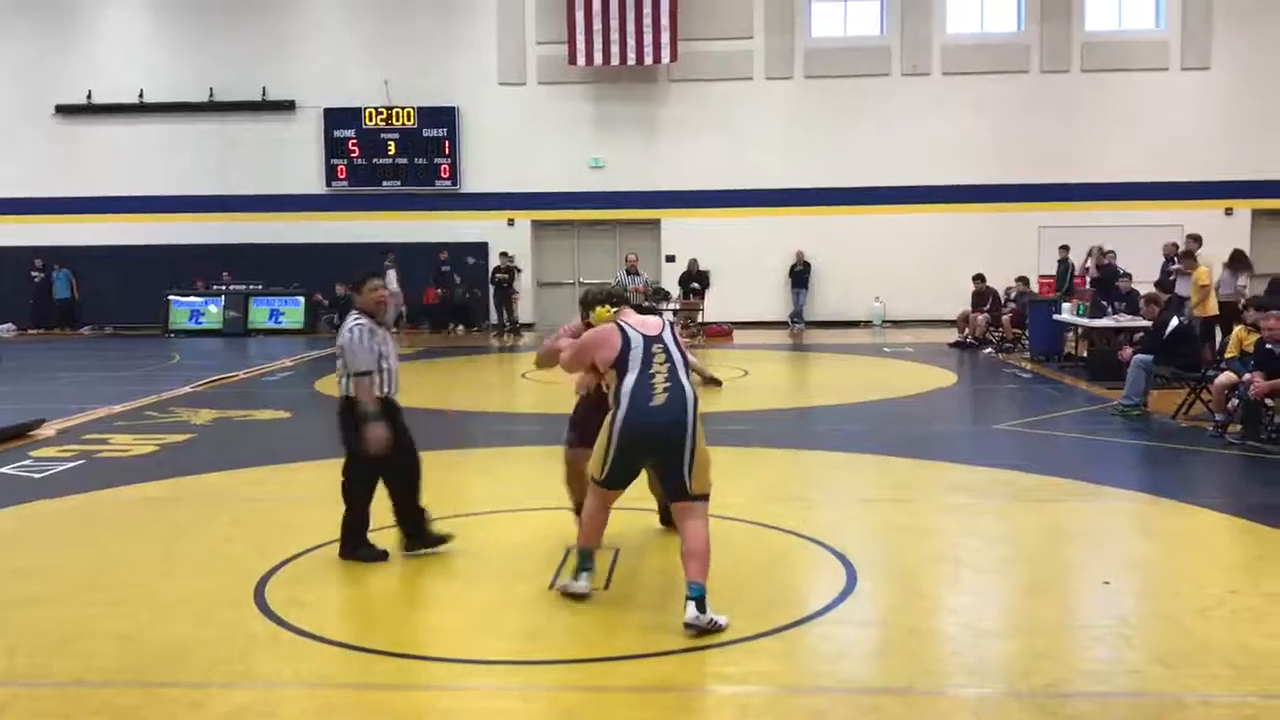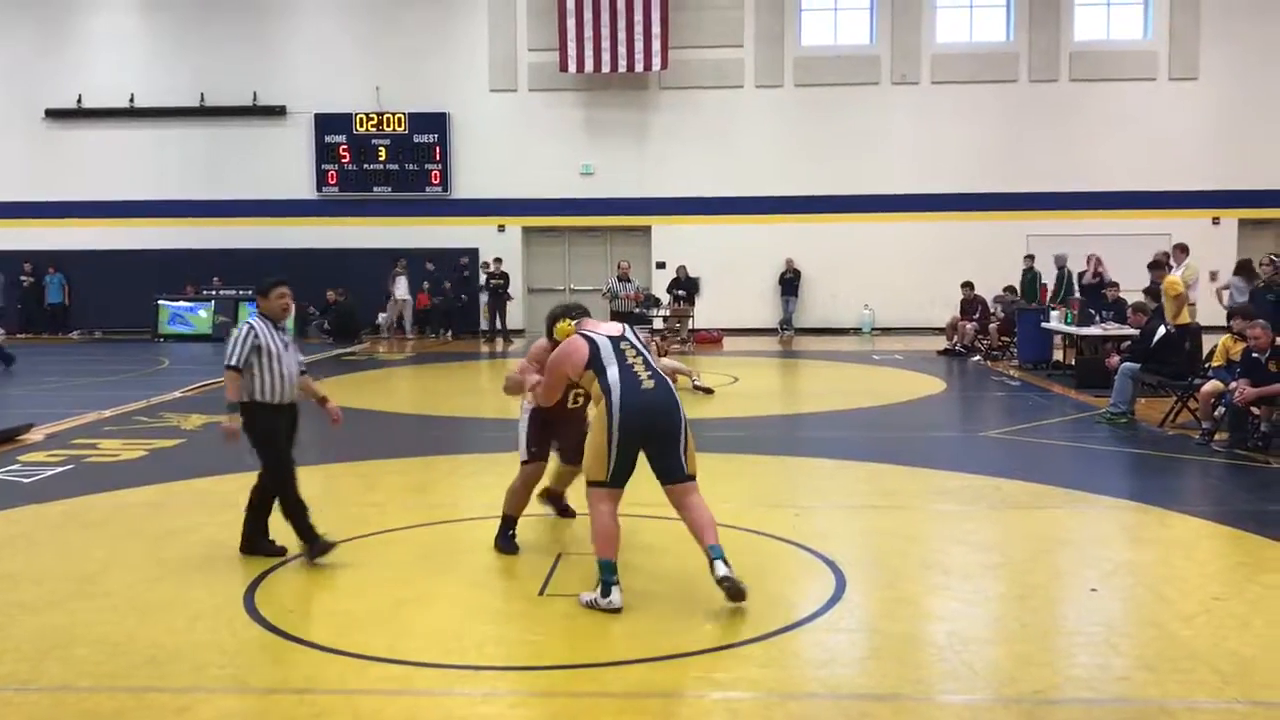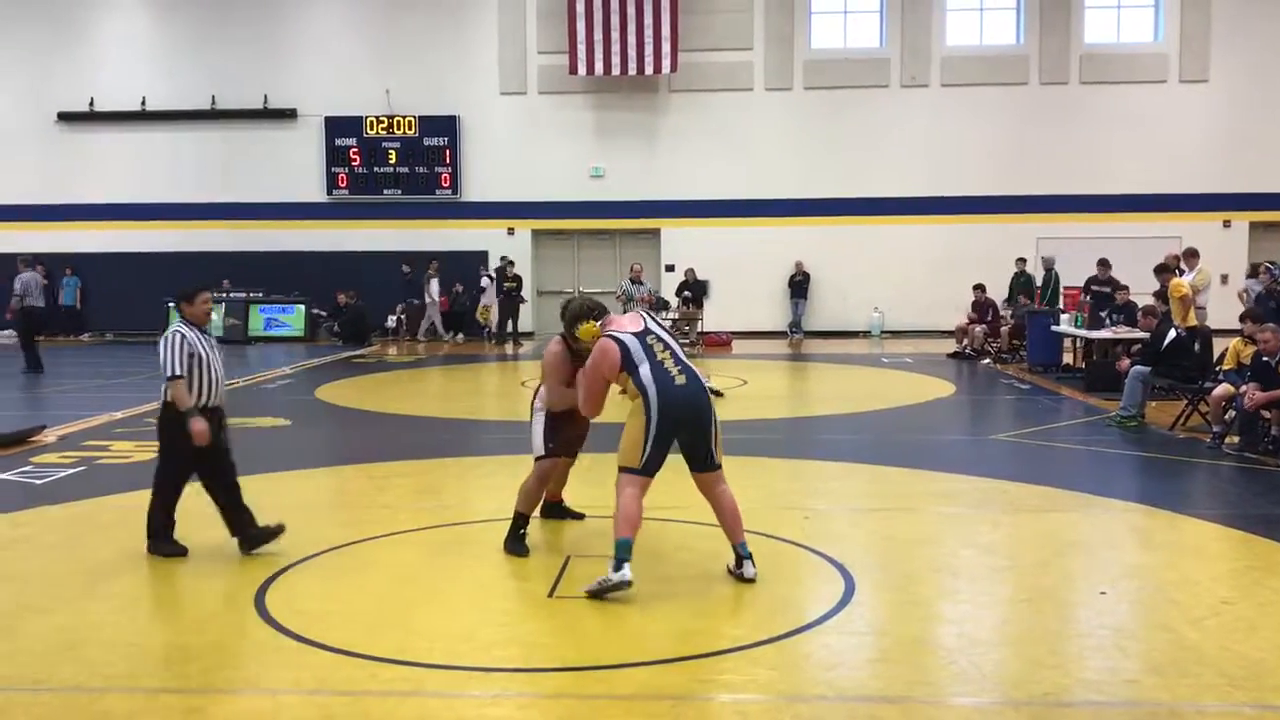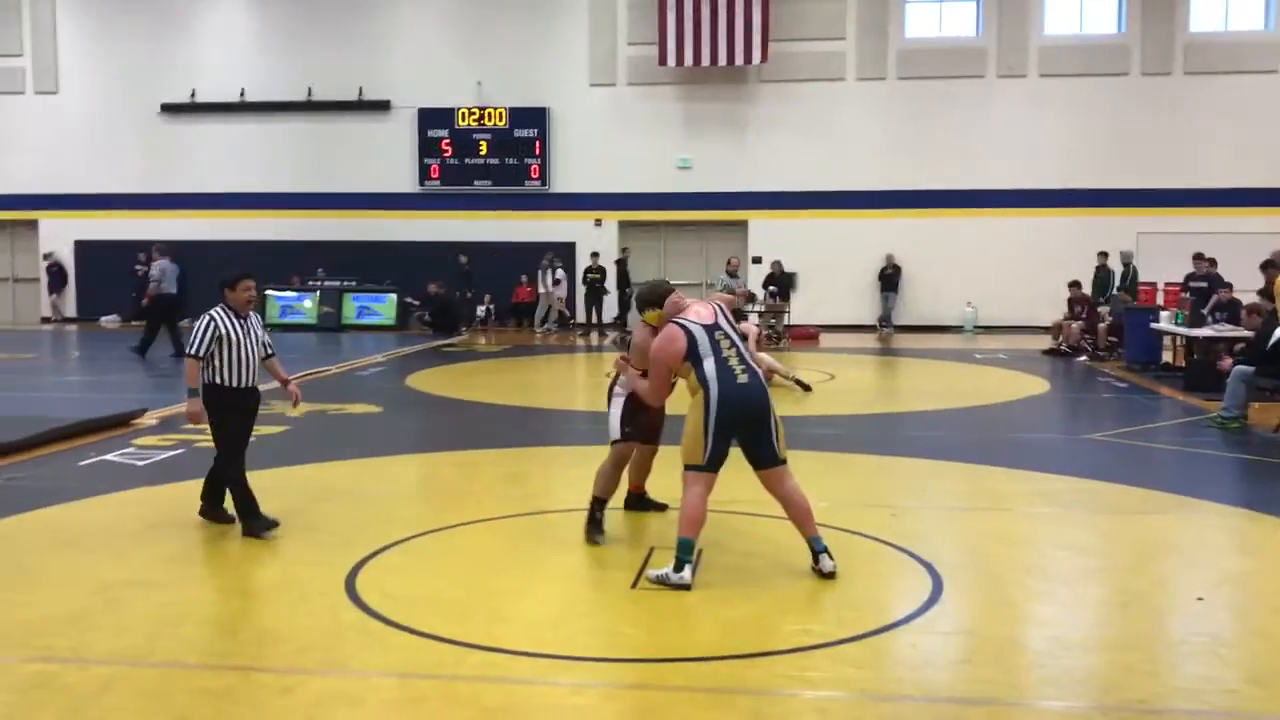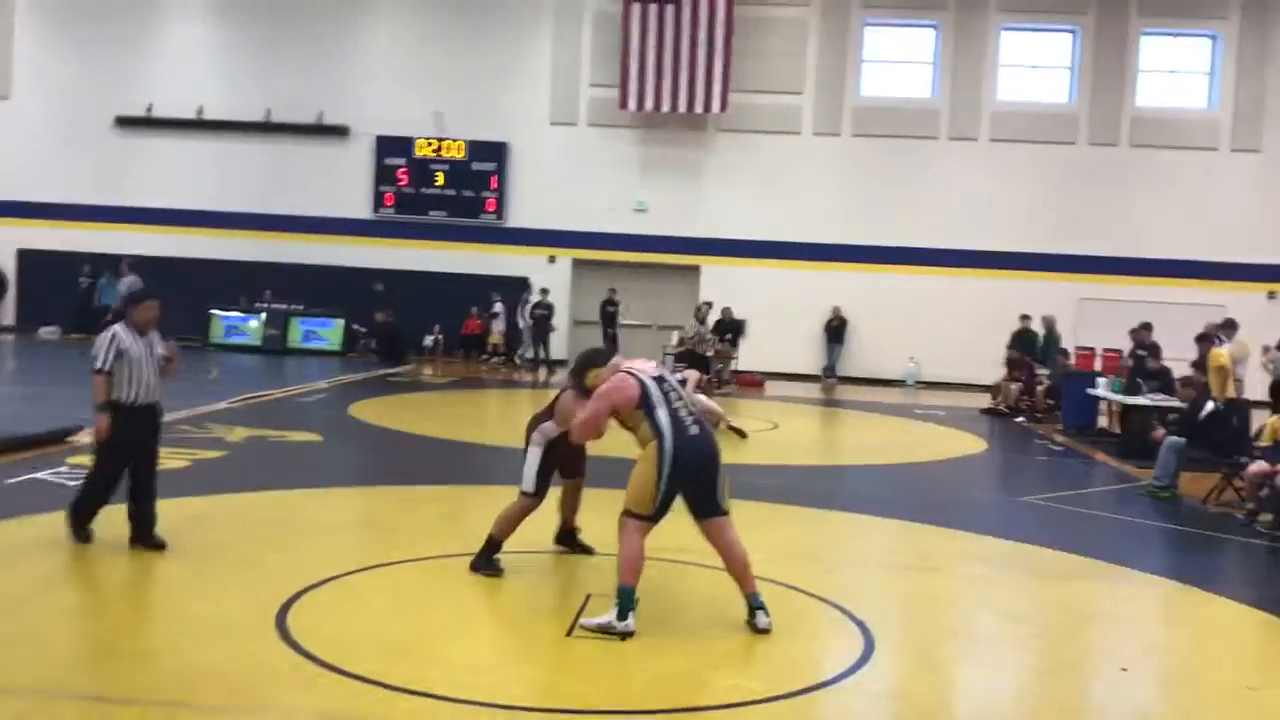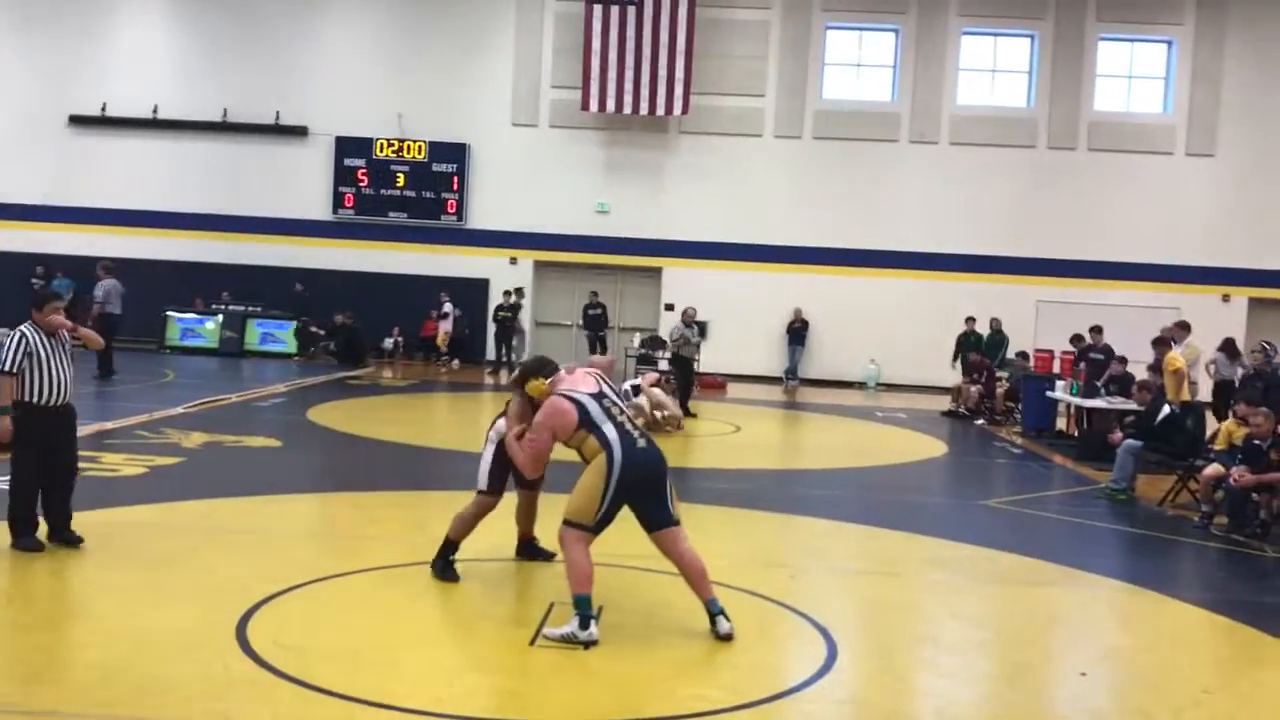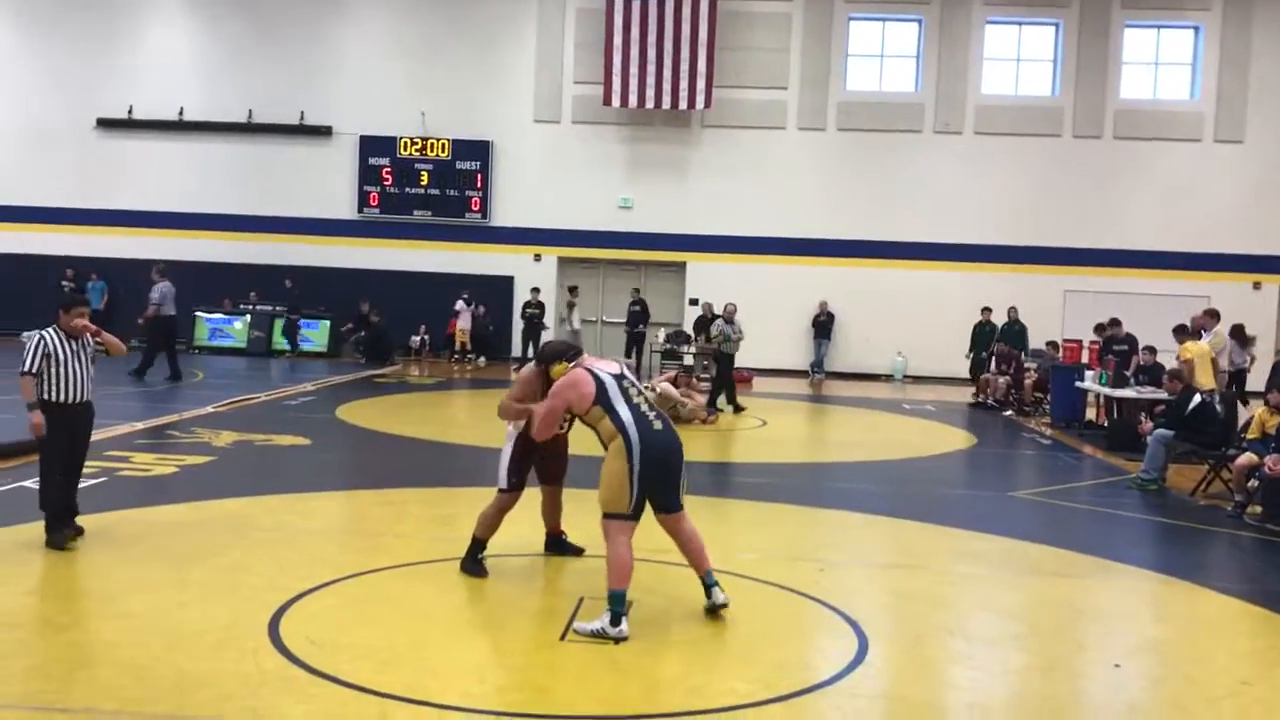
dt=0.5s
person 1, frame 1
left shoulder: (602, 336)
right shoulder: (669, 328)
left elbow: (569, 363)
left wrist: (566, 346)
left hip: (631, 421)
right hip: (681, 421)
left knee: (599, 494)
right knee: (692, 514)
left ankle: (582, 575)
right ankle: (696, 606)
person 1, frame 2
left shoulder: (567, 350)
right shoulder: (625, 329)
left elbow: (545, 398)
left wrist: (531, 380)
left hip: (620, 411)
right hip: (667, 405)
left knee: (601, 499)
right knee: (686, 494)
left ankle: (609, 589)
right ankle: (719, 564)
person 1, frame 3
left shoulder: (601, 352)
right shoulder: (642, 315)
left elbow: (590, 410)
left wrist: (581, 384)
left hip: (656, 404)
right hip: (697, 396)
left knee: (630, 486)
right knee: (714, 483)
left ankle: (620, 568)
right ankle: (744, 561)
person 1, frame 4
left shoulder: (666, 339)
right shoulder: (715, 304)
left elbow: (655, 397)
left wrist: (628, 374)
left hip: (717, 400)
right hip: (756, 393)
left knee: (696, 483)
right knee: (780, 479)
left ankle: (681, 567)
right ankle: (821, 555)
person 1, frame 5
left shoulder: (611, 387)
right shoulder: (649, 365)
left elbow: (578, 433)
left wrist: (590, 407)
left hip: (668, 450)
right hip: (703, 444)
left knee: (631, 528)
right knee: (722, 531)
left ankle: (623, 615)
right ankle: (757, 610)
person 1, frame 6
left shoulder: (551, 410)
right shoulder: (589, 373)
left elbow: (532, 469)
left wrist: (511, 441)
left hip: (614, 464)
right hip: (651, 458)
left knee: (573, 538)
right knee: (676, 543)
left ankle: (584, 624)
right ankle: (719, 617)
person 1, frame 7
left shoulder: (569, 383)
right shoulder: (615, 364)
left elbow: (540, 433)
left wrist: (539, 411)
left hip: (632, 447)
right hip: (668, 439)
left knee: (618, 532)
right knee: (677, 520)
left ankle: (615, 620)
right ankle: (713, 590)
person 2, frame 1
left shoulder: (377, 325)
right shoulder: (358, 329)
right elbow: (362, 378)
right wrist: (373, 421)
left hip: (384, 407)
right hip: (362, 412)
left knee: (405, 468)
right knee: (362, 478)
left ankle: (416, 532)
right ankle: (353, 543)
person 2, frame 2
left shoulder: (284, 333)
right shoulder: (250, 330)
left elbow: (299, 374)
right elbow: (232, 372)
left wrist: (324, 401)
right wrist: (233, 412)
left hip: (285, 411)
right hip: (261, 416)
left knee: (273, 476)
right knee: (282, 475)
left ankle: (253, 539)
right ankle: (309, 539)
person 2, frame 3
left shoulder: (203, 335)
right shoulder: (178, 336)
right elbow: (175, 381)
right wrist: (192, 418)
left hip: (211, 415)
right hip: (182, 419)
left knee: (223, 476)
right knee: (171, 479)
left ankle: (247, 532)
right ankle: (159, 538)
person 2, frame 4
left shoulder: (254, 320)
right shoulder: (212, 320)
left elbow: (267, 355)
right elbow: (193, 359)
left wrist: (286, 383)
right wrist: (193, 397)
left hip: (247, 395)
right hip: (221, 397)
left knee: (230, 455)
right knee: (233, 456)
left ankle: (211, 504)
right ankle: (250, 516)
person 2, frame 5
left shoulder: (154, 337)
right shoulder: (114, 336)
left elbow: (163, 371)
right elbow: (100, 375)
left wrist: (170, 359)
right wrist: (102, 412)
left hip: (148, 413)
right hip: (119, 413)
left knee: (145, 474)
right knee: (107, 470)
left ankle: (143, 530)
right ankle: (79, 518)
person 2, frame 6
left shoulder: (63, 334)
right shoulder: (21, 337)
left elbow: (99, 344)
left wrist: (73, 328)
left hip: (62, 412)
right hip: (31, 414)
left knee: (65, 471)
right knee: (27, 475)
left ankle: (60, 528)
right ankle: (23, 533)
person 2, frame 7
left shoulder: (87, 339)
right shoulder: (43, 339)
left elbow: (120, 350)
right elbow: (27, 376)
left wrist: (96, 331)
right wrist: (33, 410)
left hip: (81, 411)
right hip: (53, 412)
left knee: (73, 469)
right knee: (52, 471)
left ankle: (66, 519)
right ankle: (55, 529)
person 3, frame 1
right shoulder: (579, 330)
right elbow: (541, 361)
right wrist: (560, 347)
right hip: (594, 402)
right knee: (574, 460)
left ankle: (667, 511)
right ankle: (582, 510)
person 3, frame 2
right shoulder: (544, 349)
right elbow: (510, 386)
right wrist: (527, 380)
left hip: (573, 417)
right hip: (541, 414)
left knee: (574, 465)
right knee: (531, 472)
left ankle: (554, 494)
right ankle: (505, 532)
person 3, frame 3
right shoulder: (557, 351)
right elbow: (554, 401)
left hip: (578, 410)
right hip: (551, 410)
left knee: (566, 461)
right knee: (545, 467)
left ankle: (552, 504)
right ankle: (516, 531)
person 3, frame 4
right shoulder: (645, 337)
right hip: (628, 394)
left knee: (649, 449)
right knee: (621, 452)
left ankle: (635, 497)
right ankle: (594, 517)
person 3, frame 5
right shoulder: (573, 400)
left hip: (566, 437)
right hip: (546, 439)
left knee: (574, 483)
right knee: (529, 501)
left ankle: (567, 534)
right ankle: (485, 556)
person 3, frame 6
right shoulder: (522, 403)
right hip: (503, 442)
left knee: (530, 496)
right knee: (485, 502)
left ankle: (526, 545)
right ankle: (443, 559)
person 3, frame 7
right shoulder: (532, 376)
right elbow: (504, 410)
left hip: (555, 438)
right hip: (523, 437)
left knee: (553, 491)
right knee: (506, 499)
left ankle: (554, 540)
right ankle: (472, 555)
